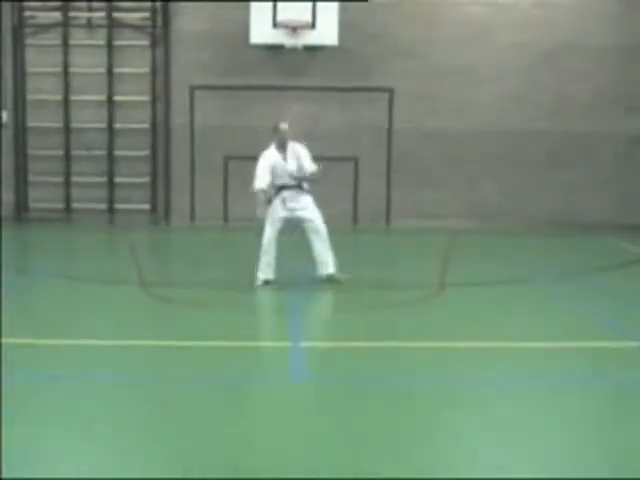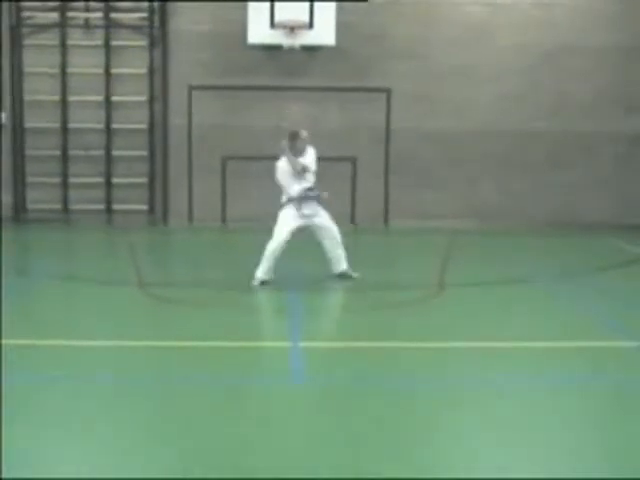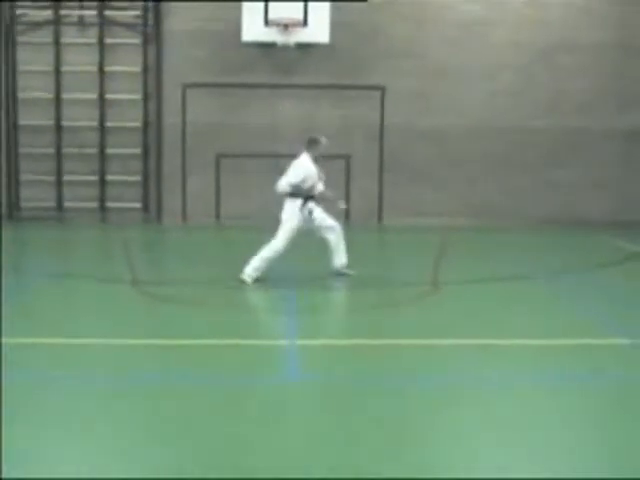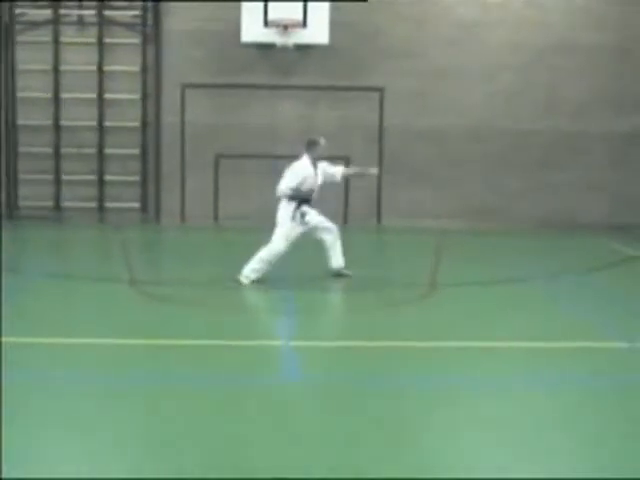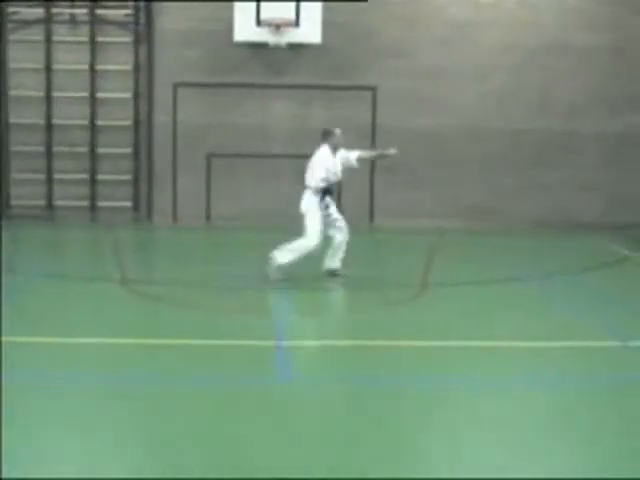
dt=0.3s
person 1, frame 1
left shoulder: (298, 148)
right shoulder: (267, 156)
left elbow: (312, 171)
right elbow: (261, 183)
left wrist: (305, 178)
right wrist: (261, 205)
left hip: (301, 196)
right hip: (279, 198)
left knee: (319, 231)
right knee: (269, 237)
left ankle: (328, 271)
right ankle: (265, 276)
person 1, frame 2
left shoulder: (309, 151)
right shoulder: (282, 164)
left elbow: (305, 170)
right elbow: (296, 192)
left wrist: (288, 155)
right wrist: (316, 194)
left hip: (311, 203)
right hip: (293, 205)
left knee: (332, 233)
right knee: (278, 240)
left ankle: (341, 269)
right ankle: (262, 276)
person 1, frame 3
left shoulder: (313, 165)
right shoulder: (301, 165)
left elbow: (319, 187)
right elbow: (281, 187)
left wrist: (337, 200)
right wrist: (304, 191)
left hip: (310, 207)
right hip: (296, 208)
left knee: (334, 229)
right knee: (280, 242)
left ankle: (340, 266)
right ankle: (249, 273)
person 1, frame 4
left shoulder: (319, 166)
right shoulder: (299, 167)
left elbow: (342, 172)
right elbow: (282, 191)
left wrist: (366, 171)
right wrist: (304, 193)
left hip: (305, 210)
right hip: (291, 211)
left knee: (331, 231)
right knee: (278, 246)
left ankle: (337, 267)
right ankle: (247, 275)
person 1, frame 5
left shoulder: (337, 154)
right shoulder: (323, 158)
left elbow: (359, 155)
right elbow: (314, 184)
left wrist: (384, 152)
right wrist: (333, 182)
left hip: (326, 201)
right hip: (313, 201)
left knee: (341, 232)
right knee: (313, 240)
left ankle: (332, 266)
right ankle: (278, 259)
